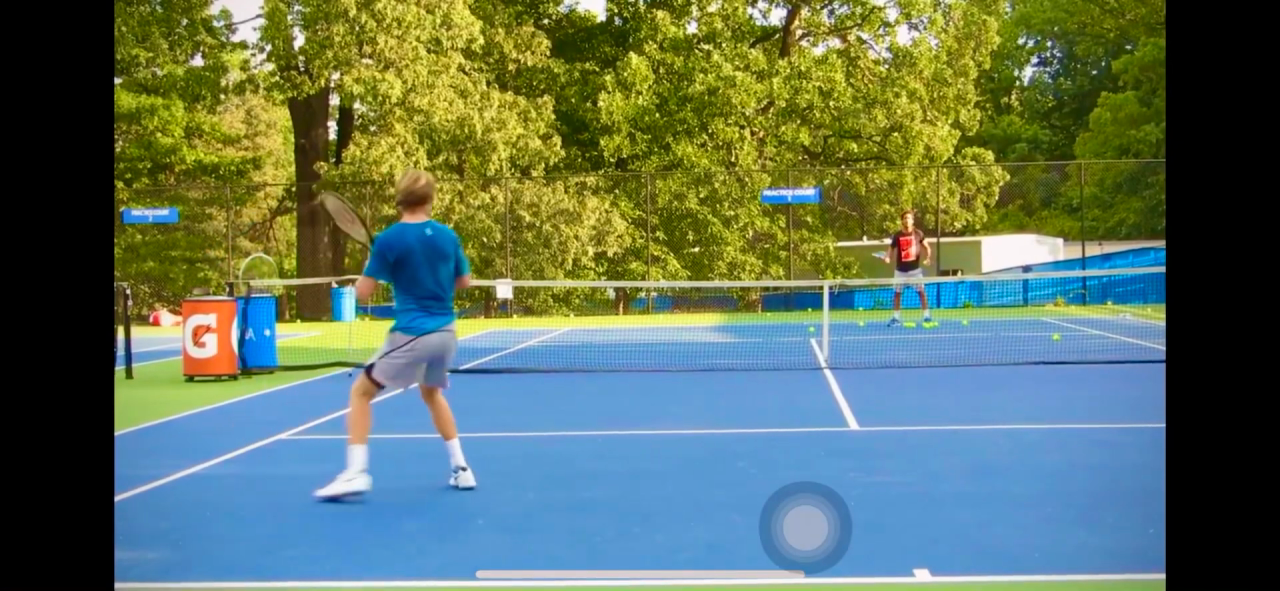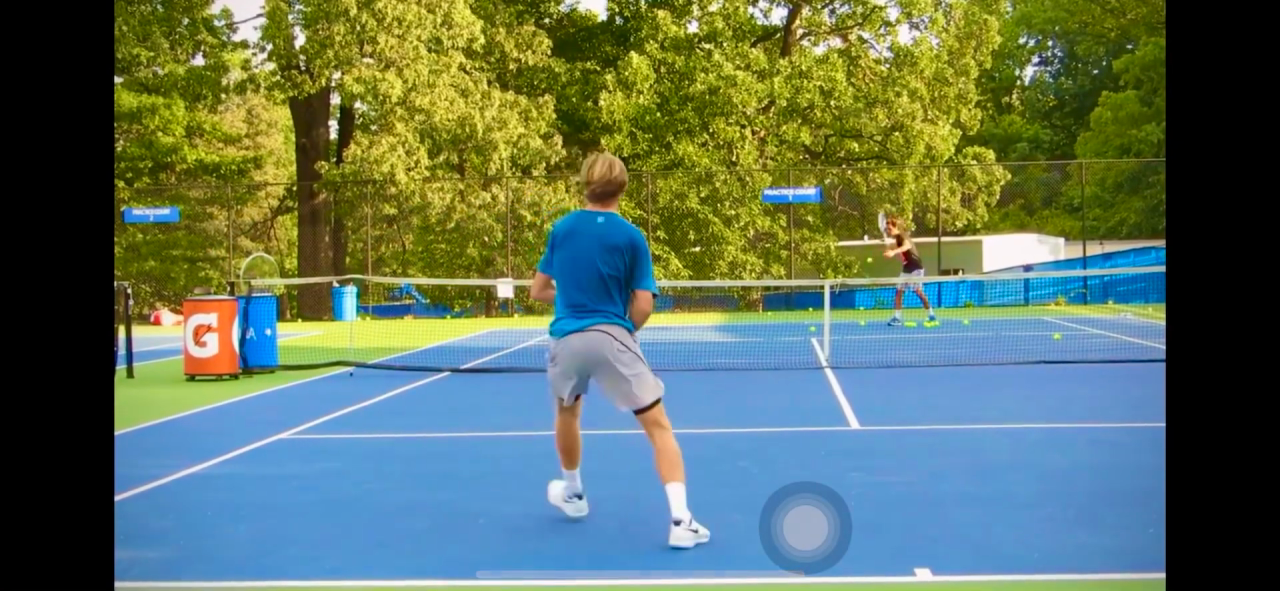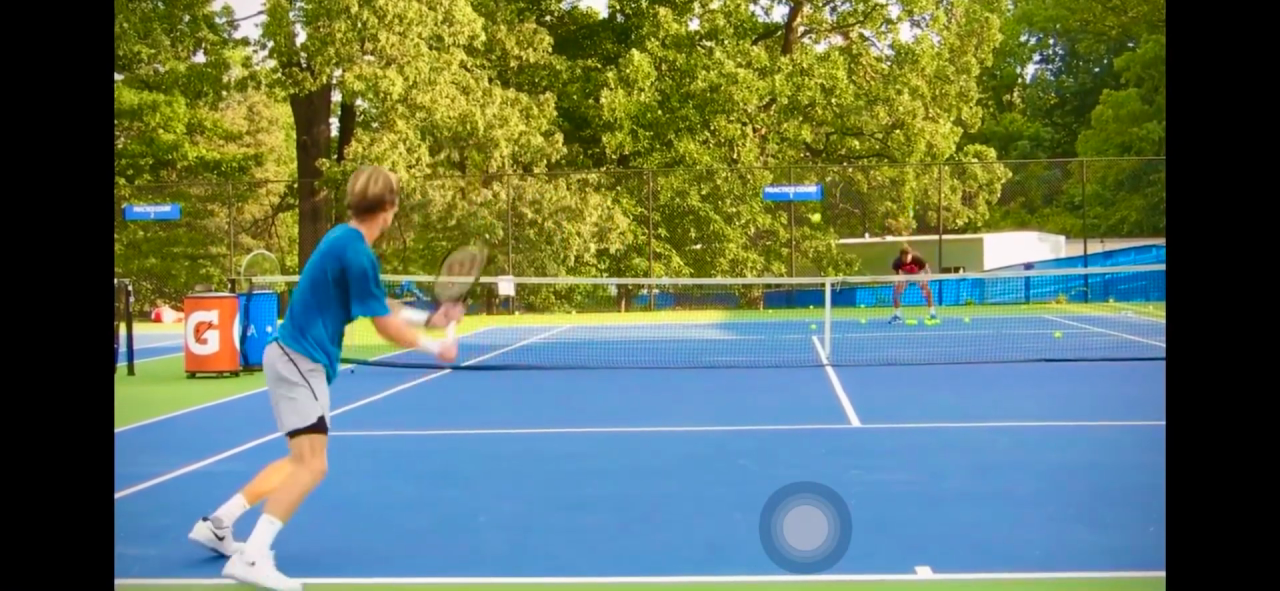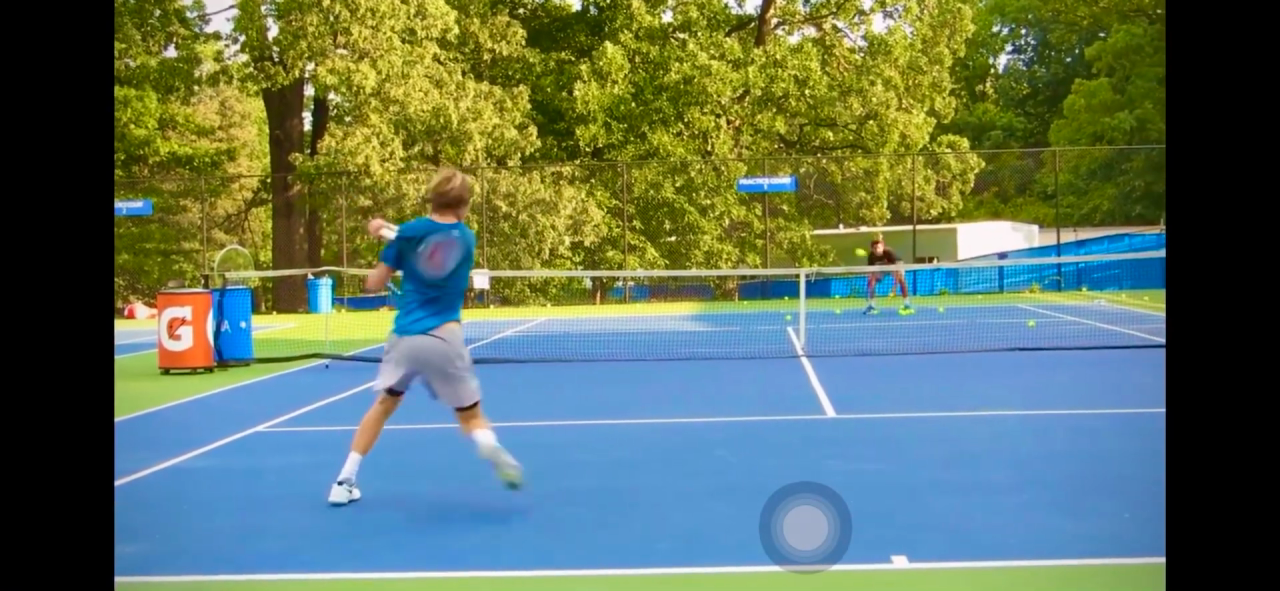
dt=1s
person 1, frame 1
left shoulder: (388, 239)
right shoulder: (449, 236)
left elbow: (364, 291)
right elbow: (465, 283)
left wrist: (366, 276)
left hip: (410, 336)
right hip: (445, 332)
left knee: (361, 392)
right knee: (432, 395)
left ankle: (355, 473)
right ankle: (460, 468)
person 1, frame 2
left shoulder: (561, 229)
right shoulder: (631, 237)
left elbow: (539, 292)
right elbow: (643, 307)
left hip: (565, 342)
right hip: (610, 340)
left knee: (566, 410)
right knee: (659, 429)
left ankle: (573, 493)
right ankle: (681, 522)
person 1, frame 3
left shoulder: (349, 244)
right shoulder: (353, 251)
left elbow: (387, 307)
right elbow: (387, 324)
left wrist: (429, 318)
right wrist: (435, 347)
left hip: (304, 360)
right hip: (298, 360)
left knee: (300, 461)
right knee: (310, 465)
left ankle: (216, 525)
person 1, frame 4
left shoulder: (411, 231)
right shoulder: (466, 238)
left elbow: (374, 284)
left wrist: (382, 270)
right wrist: (388, 231)
left hip: (406, 340)
right hip: (446, 340)
left knee: (384, 405)
right knee: (471, 419)
left ankle: (344, 482)
right ankle: (490, 444)
